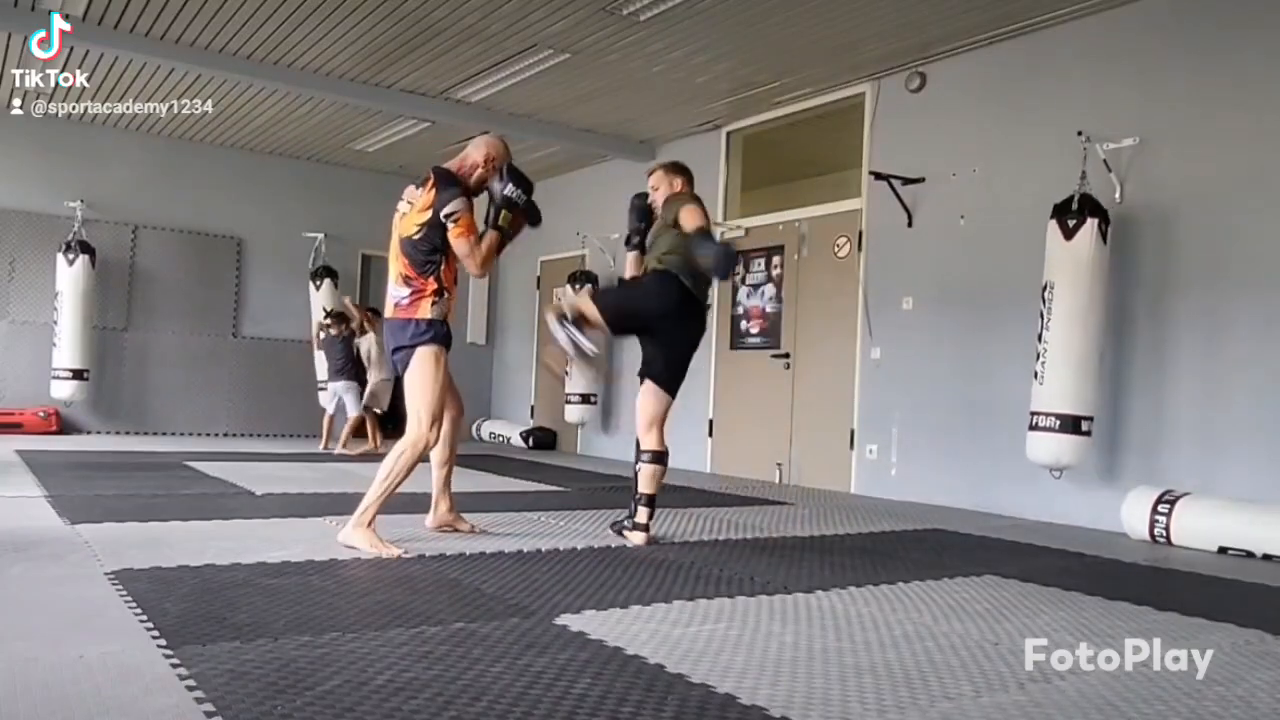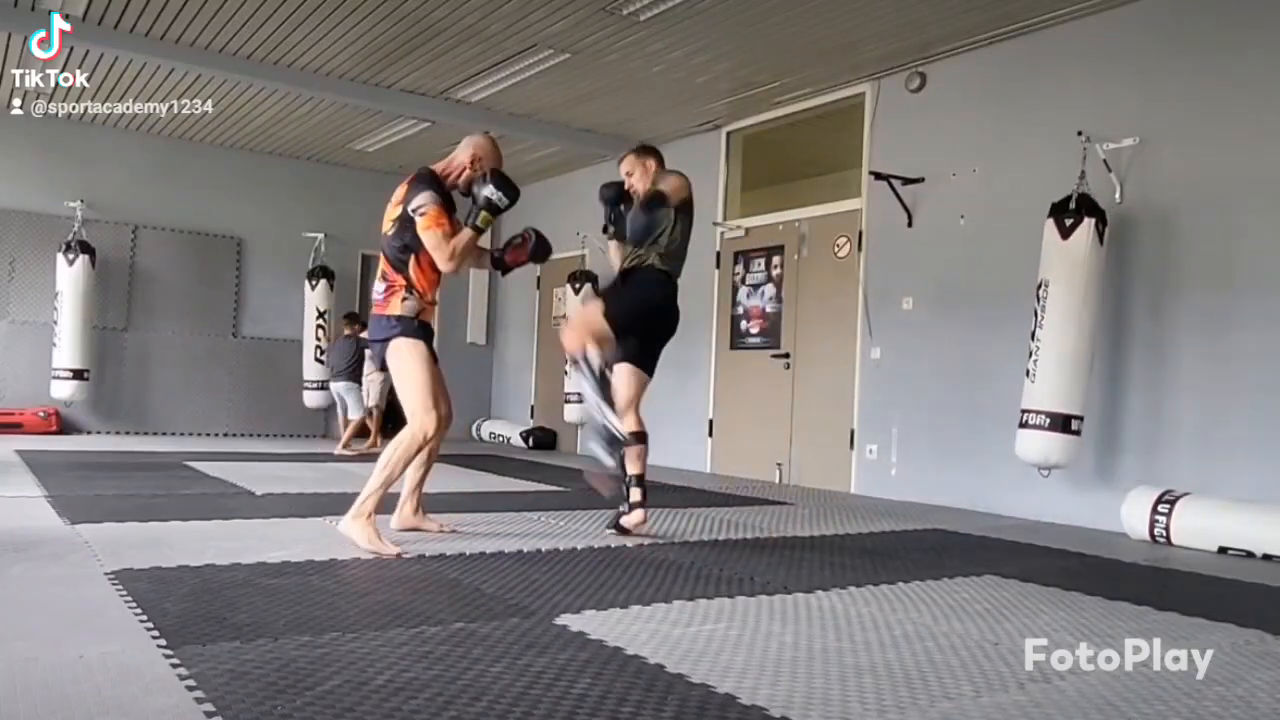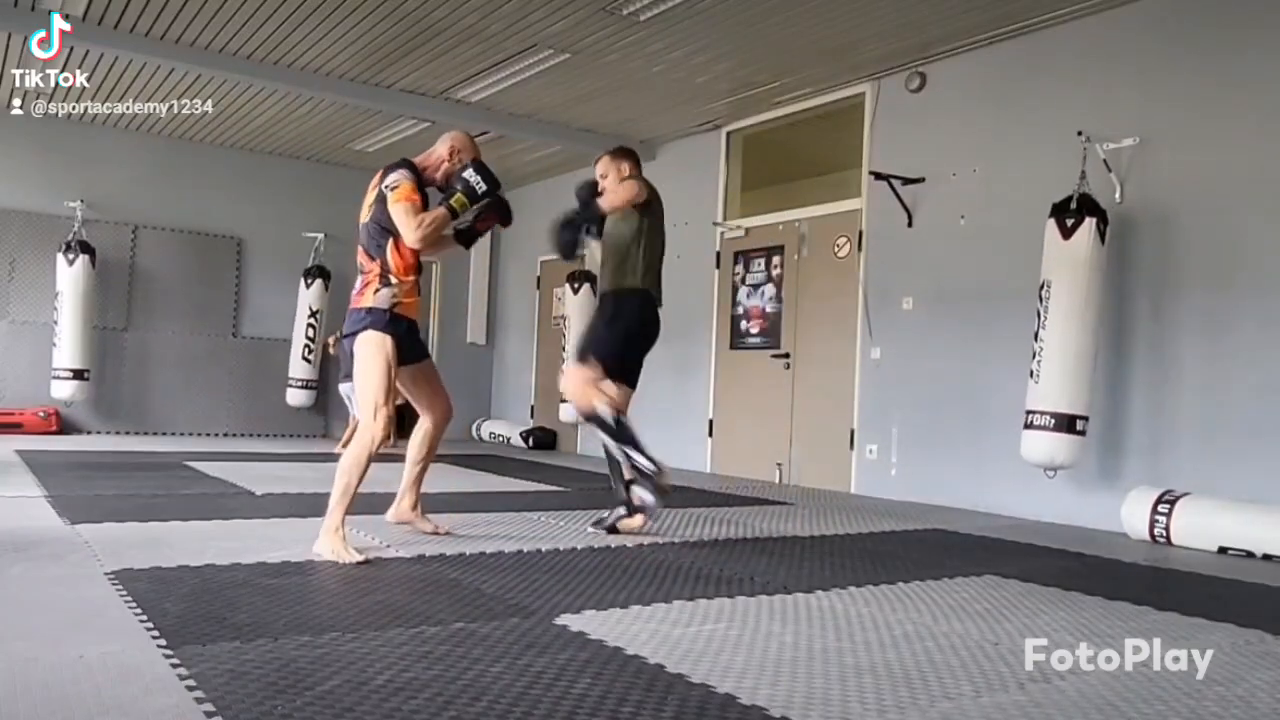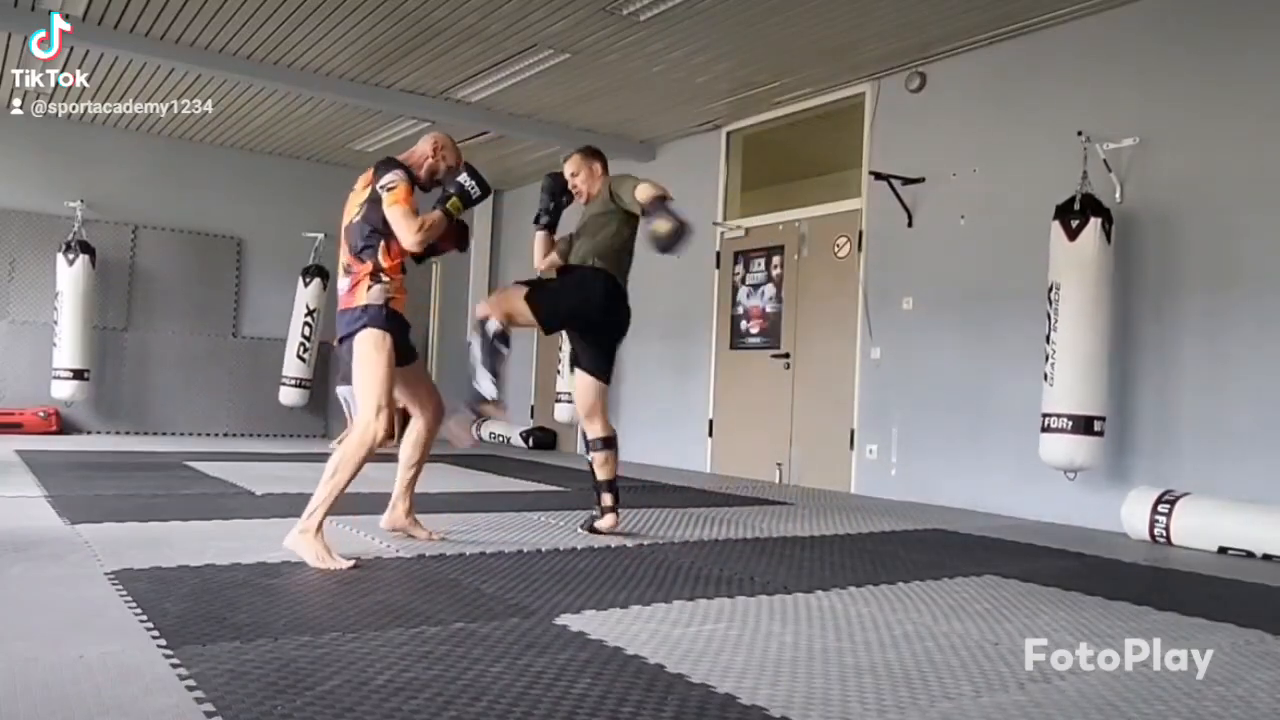
dt=0.3s
person 1, frame 1
left shoulder: (425, 186)
right shoulder: (450, 196)
right elbow: (478, 261)
left wrist: (504, 227)
right wrist: (504, 214)
left hip: (408, 320)
right hip: (420, 324)
left knee: (452, 411)
right knee: (424, 433)
left ankle: (443, 509)
right ankle: (359, 524)
person 1, frame 2
left shoulder: (431, 190)
right shoulder: (424, 192)
left elbow: (451, 254)
right elbow: (447, 261)
left wrist: (503, 258)
right wrist: (484, 213)
left hip: (409, 319)
right hip: (398, 320)
left knee: (442, 415)
right knee: (425, 425)
left ankle: (408, 510)
right ankle: (360, 514)
person 1, frame 3
left shoulder: (411, 185)
right shoulder: (400, 176)
left elbow: (423, 245)
right elbow: (416, 234)
left wrist: (473, 228)
right wrist: (461, 198)
left hip: (399, 317)
right hip: (377, 314)
left knee: (438, 410)
right knee: (376, 422)
left ankle: (407, 503)
right ankle: (331, 532)
person 1, frame 4
left shoulder: (384, 183)
right shoulder: (392, 175)
right elbow: (413, 237)
left wrist: (436, 245)
right wrist: (454, 204)
left hip: (385, 315)
right hip: (368, 313)
left knee: (429, 410)
right knee: (372, 424)
left ankle: (400, 510)
right ankle: (307, 529)
person 2, frame 1
left shoulder: (683, 203)
right shoulder: (665, 234)
left elbow: (693, 216)
right elbow: (634, 281)
left wrist: (704, 236)
right wrist: (636, 236)
left hip: (665, 290)
right hip: (686, 318)
left knee: (562, 310)
right knee: (649, 424)
left ankle: (581, 345)
right ankle: (640, 521)
person 2, frame 2
left shoulder: (672, 184)
right shoulder: (649, 213)
left elbow: (671, 187)
right elbow: (623, 264)
left wrist: (651, 200)
right wrist: (615, 220)
left hip: (648, 286)
right hip: (645, 302)
left knee: (576, 333)
right knee: (624, 406)
left ankle: (607, 430)
right ankle: (634, 503)
person 2, frame 3
left shoulder: (639, 191)
right shoulder: (626, 224)
left elbow: (627, 194)
left wrist: (584, 212)
right wrist: (595, 224)
left hip: (627, 306)
right hip: (630, 308)
left knee: (577, 387)
right knee: (609, 409)
left ankle: (646, 467)
right ankle: (632, 505)
person 2, frame 4
left shoulder: (617, 189)
right shoulder: (584, 227)
left elbow: (651, 191)
right elbow: (543, 263)
left wrist: (658, 208)
right wrist: (548, 213)
left hip: (589, 288)
right hip: (609, 310)
left knee: (492, 309)
right knee: (591, 413)
left ankle: (486, 398)
right ankle: (607, 507)
